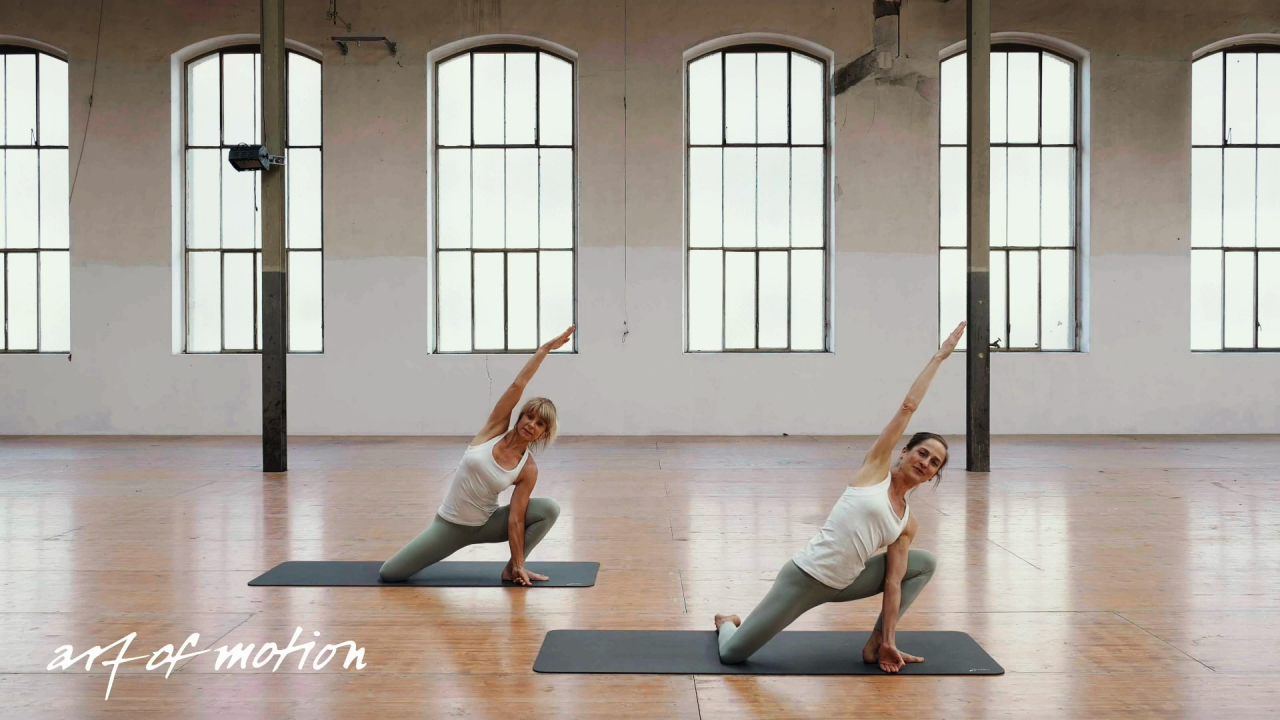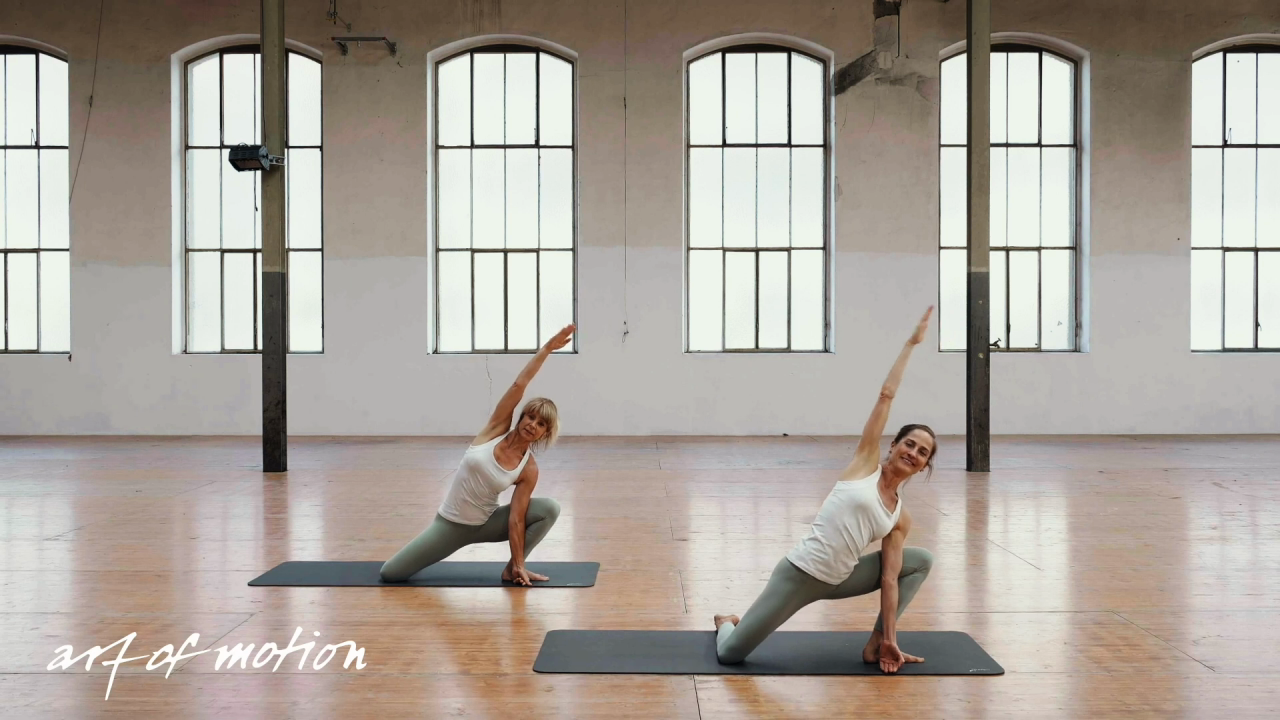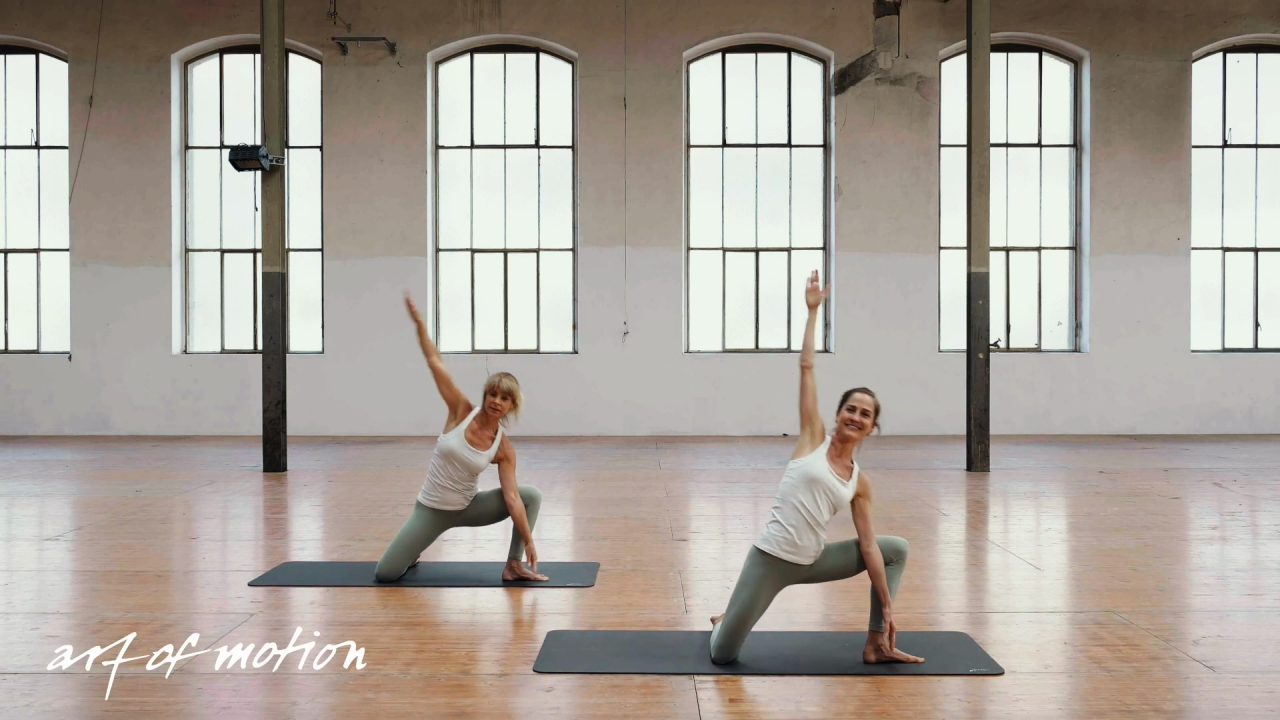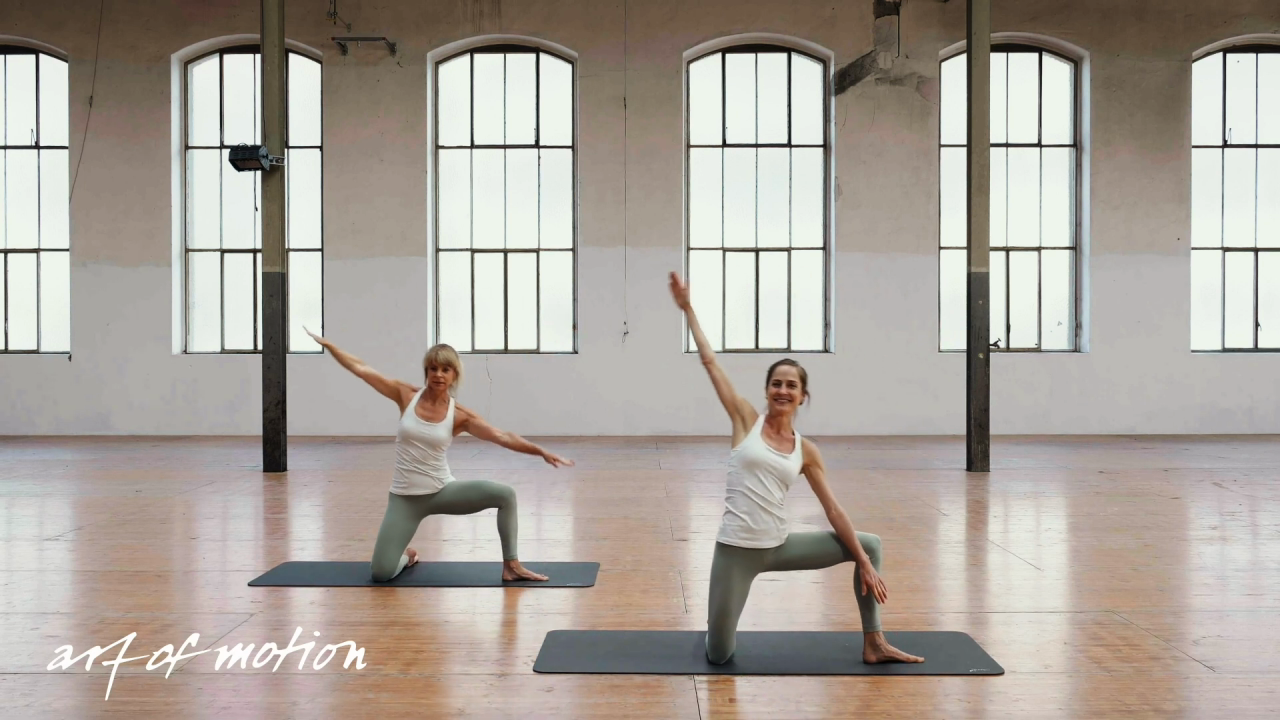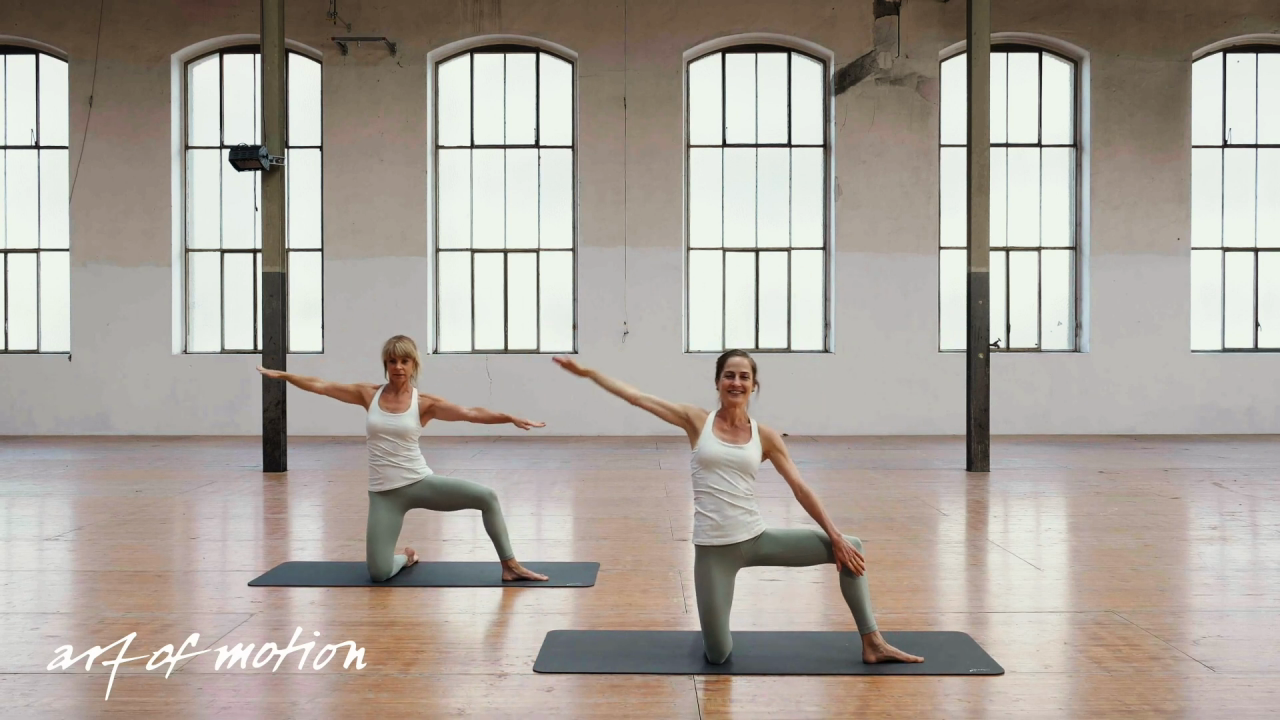
dt=0.5s
person 1, frame 1
left shoulder: (908, 523)
right shoulder: (876, 469)
left elbow: (893, 581)
right elbow: (908, 406)
left wrist: (889, 639)
right wrist: (940, 357)
left hip: (841, 586)
right hip: (804, 577)
left knee: (925, 563)
right knee: (733, 655)
left ankle: (876, 644)
right ankle: (728, 623)
person 1, frame 2
left shoulder: (901, 518)
right shoulder: (866, 464)
left elbow: (889, 578)
right elbow: (885, 396)
left wrist: (890, 636)
right wrist: (909, 344)
left hip: (836, 582)
right hip: (798, 575)
left knee: (921, 561)
right knee: (731, 654)
left ankle: (876, 646)
right ankle: (727, 623)
person 1, frame 3
left shoulder: (860, 483)
right shoulder: (814, 439)
left elbow: (869, 548)
right elbow: (807, 367)
left wrist: (886, 606)
right wrist: (813, 311)
left hip: (811, 563)
right hip: (770, 559)
left knee: (897, 550)
right knee: (723, 656)
left ankle: (876, 643)
right ankle: (721, 623)
person 1, frame 4
left shoulder: (806, 450)
right shoulder: (747, 419)
left elbow: (834, 509)
right elbow: (709, 361)
left wrist: (865, 563)
right wrist: (687, 309)
left hip: (780, 546)
right hip: (736, 551)
left knee: (870, 545)
right knee: (719, 655)
left ankle: (874, 645)
right ankle: (718, 626)
person 1, frame 5
left shoulder: (765, 436)
right shoulder: (698, 420)
left elbow: (800, 488)
right elbow: (635, 396)
left wrist: (835, 536)
right wrist: (586, 371)
left hip: (756, 539)
right hip: (713, 548)
left knee: (848, 549)
right knee: (718, 655)
left ankle: (872, 644)
right ankle: (716, 629)
person 2, frame 1
left shoulder: (528, 469)
right shoulder: (495, 430)
left elbow: (516, 519)
right elbow: (517, 386)
left wrist: (519, 562)
right wrist: (544, 349)
left hip: (486, 525)
right hip: (450, 524)
left knee: (550, 509)
right knee: (388, 574)
left ankle: (512, 569)
right ankle: (423, 552)
person 2, frame 2
left shoulder: (529, 470)
right shoulder: (498, 430)
left elbow: (516, 520)
right elbow: (519, 385)
left wrist: (519, 563)
right wrist: (547, 348)
left hip: (486, 524)
right hip: (450, 524)
left knee: (549, 508)
right knee: (389, 574)
left ankle: (511, 569)
right ankle: (425, 554)
person 2, frame 3
left shoulder: (503, 448)
right shoulder: (462, 411)
left elbow: (512, 497)
right elbow: (435, 364)
left wrist: (528, 541)
right wrist: (419, 322)
left hip: (467, 508)
right hip: (431, 510)
left knee: (532, 496)
right knee: (384, 574)
left ankle: (513, 566)
right ankle: (410, 554)
person 2, frame 4
left shoulder: (460, 415)
right shoulder: (407, 395)
left elbow: (503, 436)
right elbow: (360, 369)
left wrist: (542, 451)
right wrist: (326, 344)
left hip: (442, 491)
right hip: (404, 498)
left knee: (505, 495)
right knee: (382, 573)
left ankle: (511, 567)
right ankle: (406, 557)
person 2, frame 5
left shoulder: (424, 403)
right shoulder: (369, 394)
left elbow: (470, 413)
right elbow: (319, 385)
left wrist: (510, 418)
right wrist: (280, 374)
left hip: (420, 484)
right hip: (384, 493)
left knee: (486, 497)
right knee: (379, 574)
left ankle: (510, 565)
right ankle: (406, 557)
